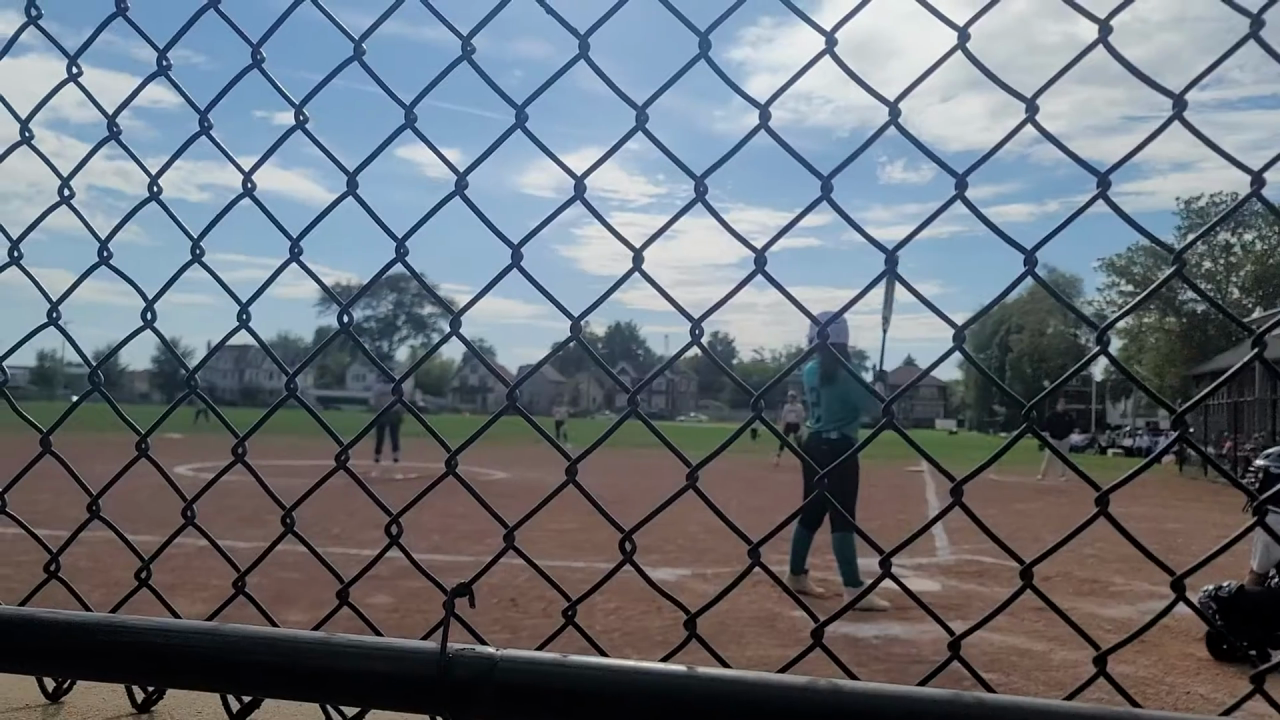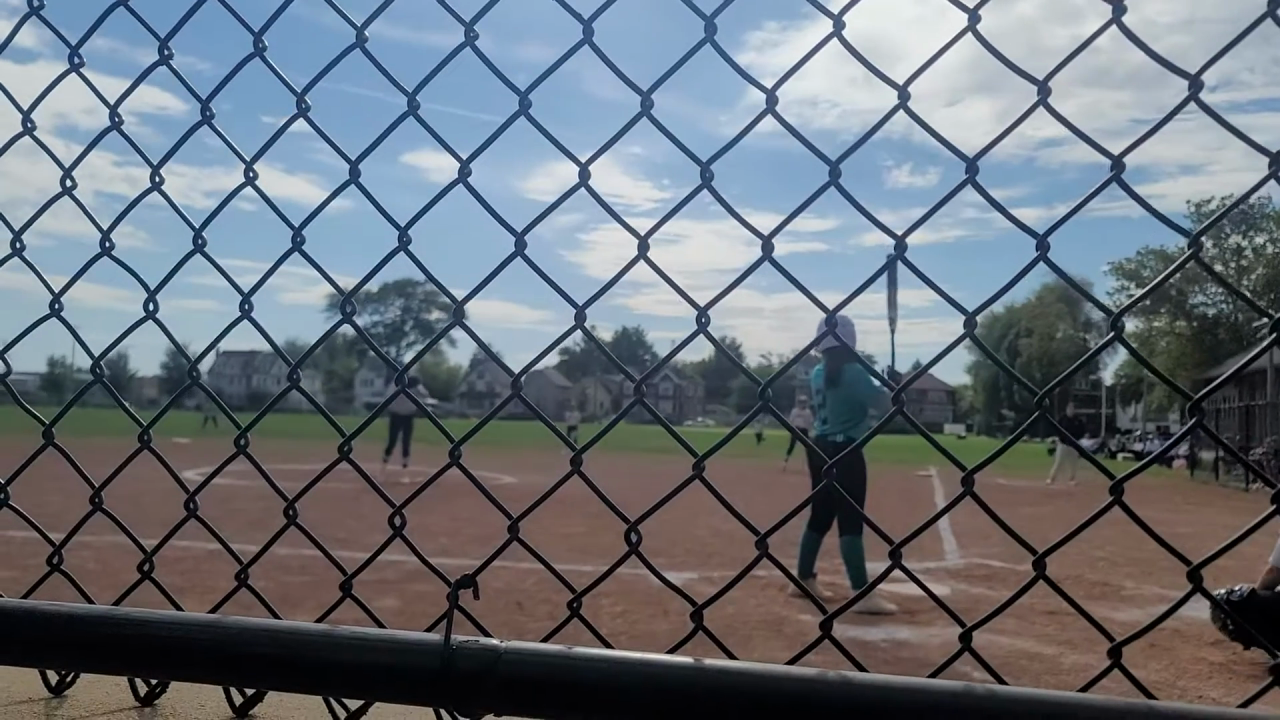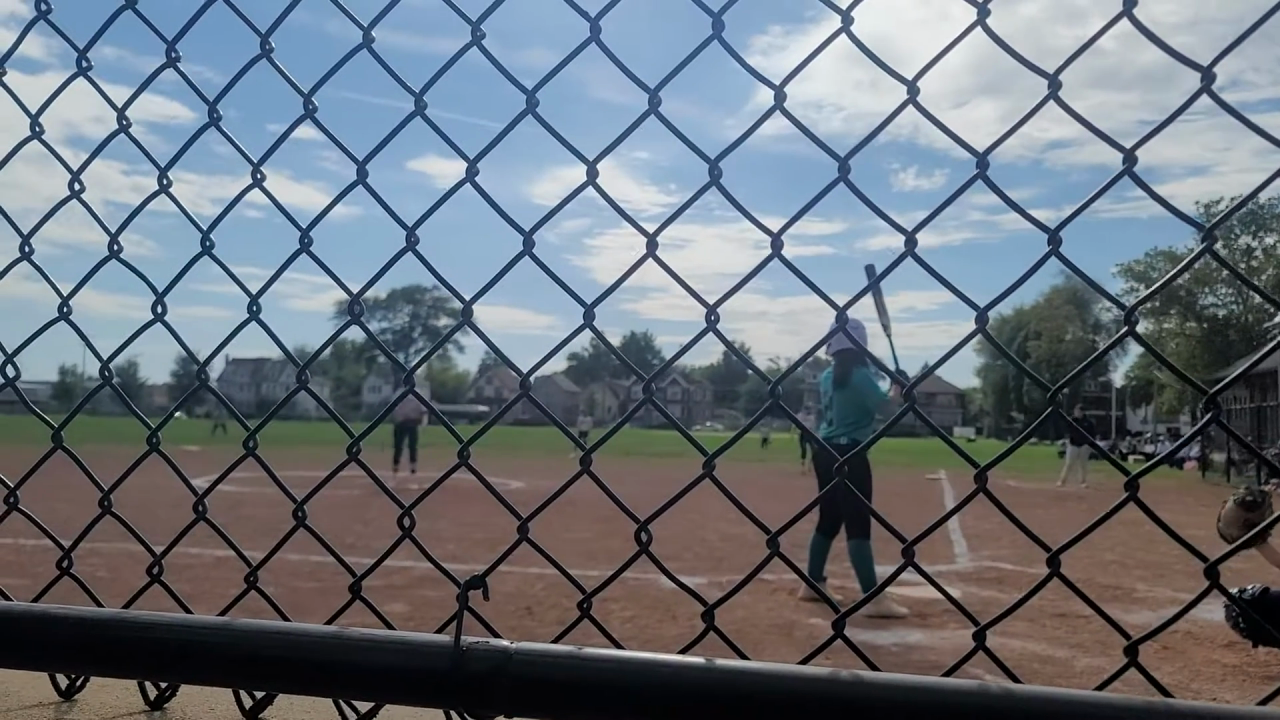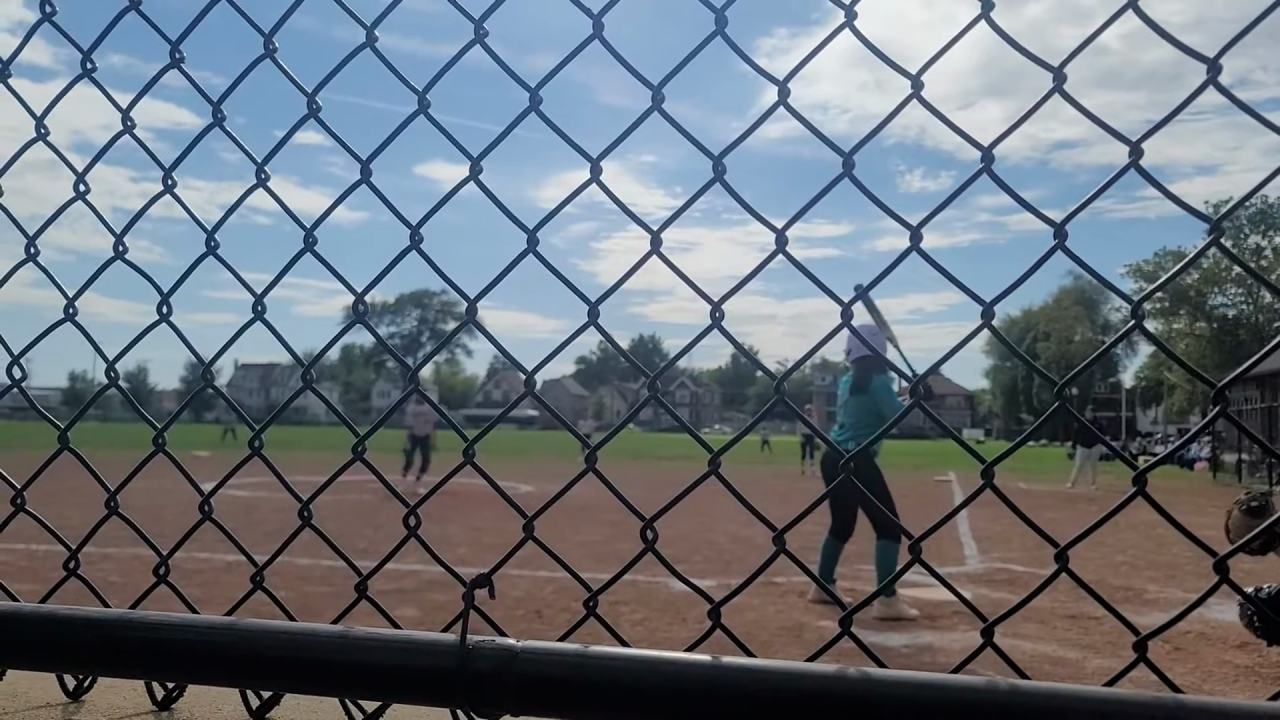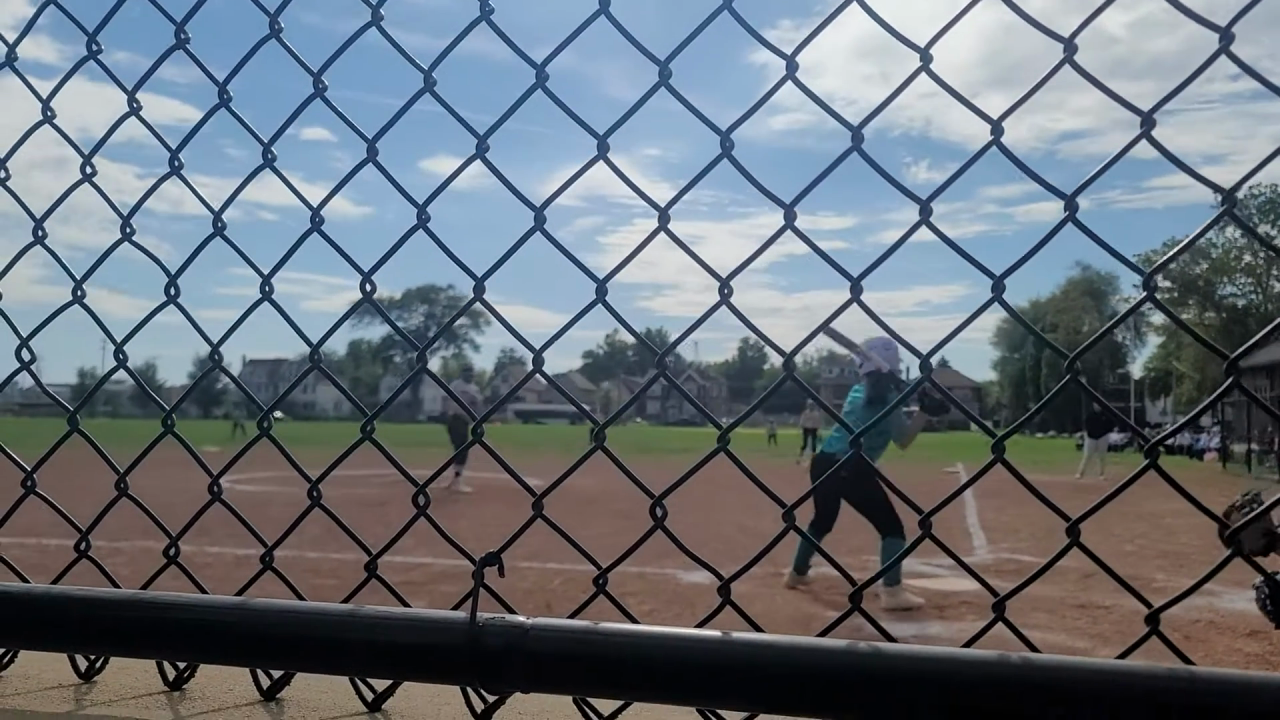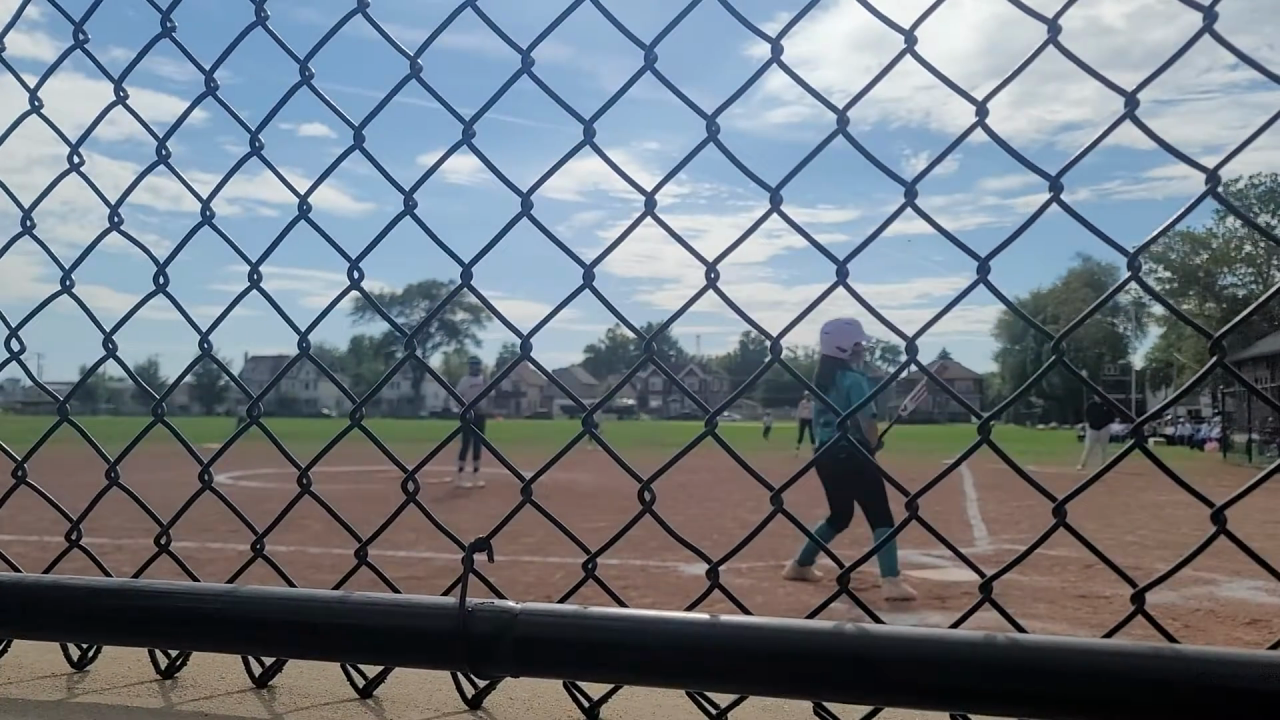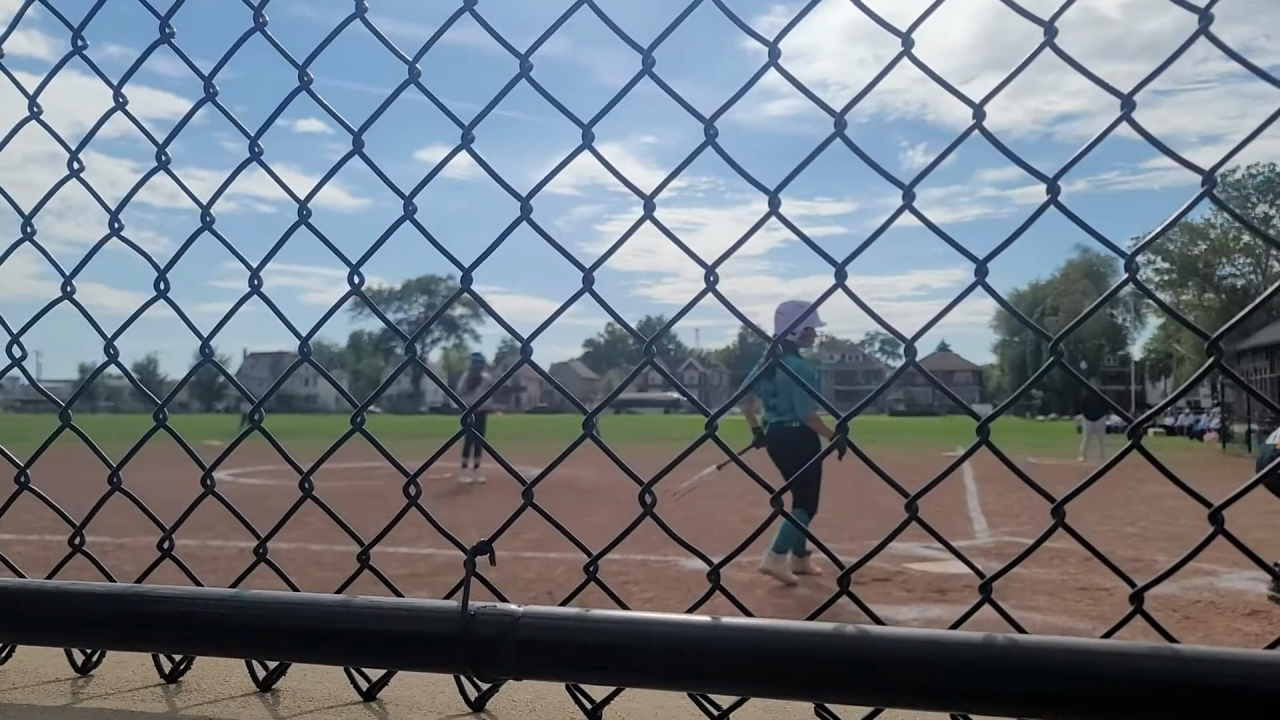
dt=0.7s
person 1, frame 1
left shoulder: (810, 370)
right shoulder: (843, 372)
right elbow: (871, 404)
left wrist: (867, 386)
left hip: (814, 446)
right hip: (838, 448)
left knee: (811, 512)
right knee: (842, 517)
left ankle: (796, 576)
right ankle: (854, 590)
person 1, frame 2
left shoulder: (818, 373)
right shoulder: (853, 372)
right elbow: (881, 404)
left wrist: (878, 386)
right wrist: (893, 384)
left hip: (820, 450)
right hip: (845, 452)
left knee: (820, 516)
right knee: (851, 520)
left ankle: (804, 580)
right ankle: (863, 595)
person 1, frame 3
left shoulder: (828, 376)
right shoulder: (860, 374)
right elbow: (885, 407)
right wrist: (898, 387)
left hip: (826, 453)
right hip: (849, 455)
left knee: (829, 520)
right knee: (858, 524)
left ankle: (813, 584)
right ankle: (874, 598)
person 1, frame 4
left shoulder: (847, 381)
right shoulder: (877, 381)
right elbow: (899, 418)
right wrist: (918, 395)
left hip: (833, 459)
right hip: (856, 462)
left knee: (842, 526)
right knee: (888, 527)
left ankle: (822, 587)
right ankle: (887, 600)
person 1, frame 5
left shoulder: (857, 391)
right shoulder: (887, 396)
right elbow: (904, 440)
left wrist: (915, 411)
right wrist: (923, 412)
left hip: (823, 463)
right hip: (851, 469)
left knee: (822, 520)
right knee: (891, 525)
left ankle: (798, 572)
right ankle: (892, 591)
person 1, frame 6
left shoulder: (820, 381)
right shoulder: (854, 380)
right elbow: (865, 421)
right wrist: (874, 442)
left hip: (825, 456)
right hip: (851, 456)
left knee: (839, 517)
right knee: (880, 516)
left ankle: (800, 565)
right ankle: (891, 580)
person 1, frame 7
left shoulder: (767, 363)
right shoulder: (800, 367)
left elbow: (746, 398)
right elbow: (806, 413)
left wrist: (756, 429)
right wrist: (834, 436)
left hip: (776, 436)
right hip: (799, 438)
left knee: (801, 497)
right knee: (807, 502)
left ankle: (799, 557)
right ankle: (776, 556)
